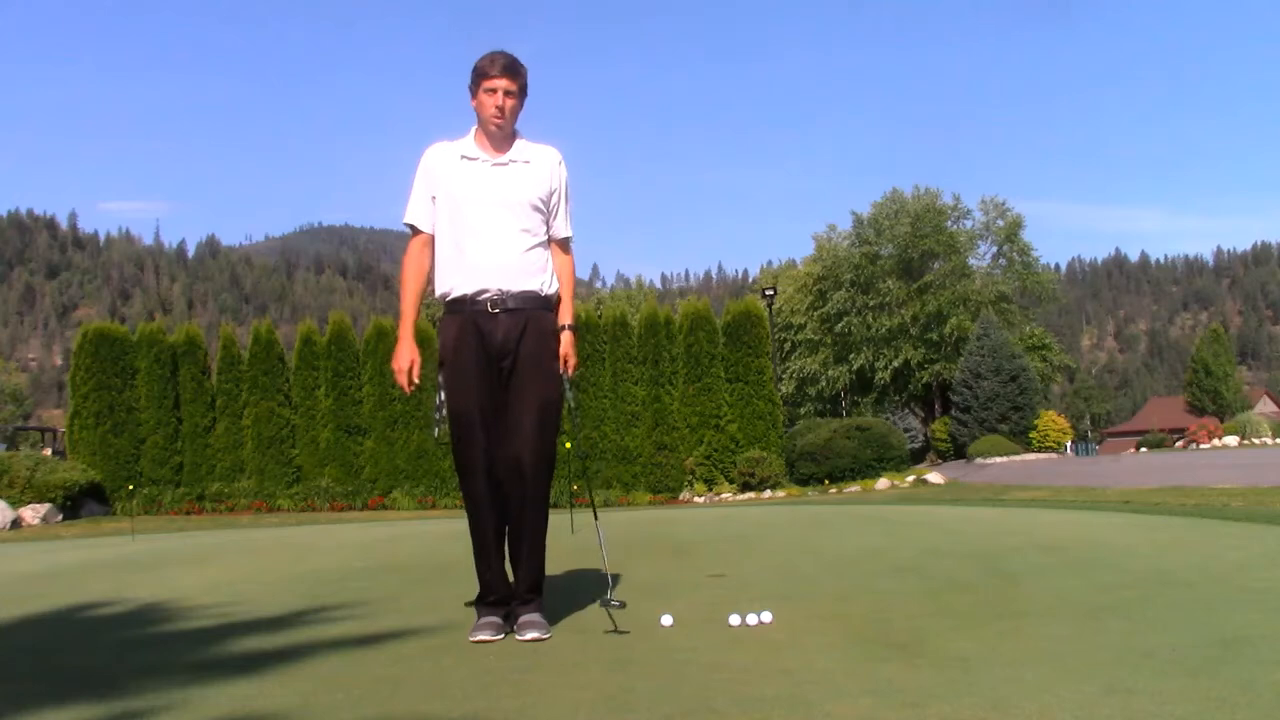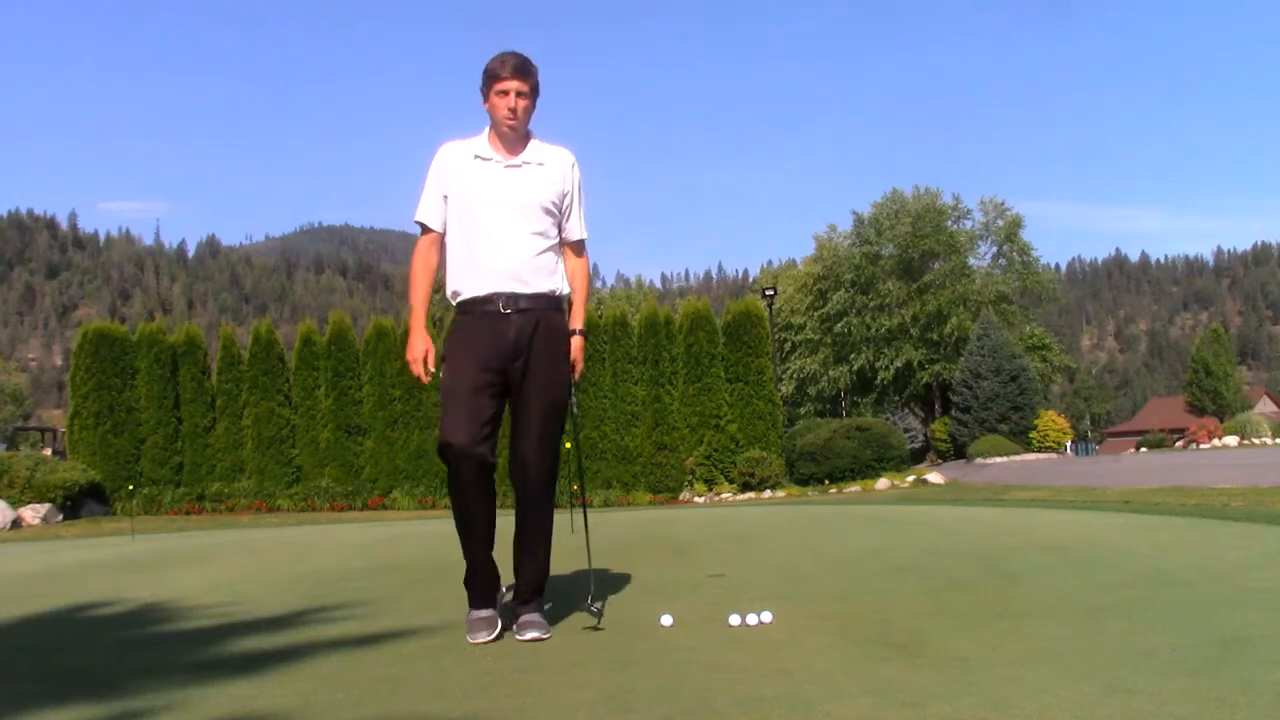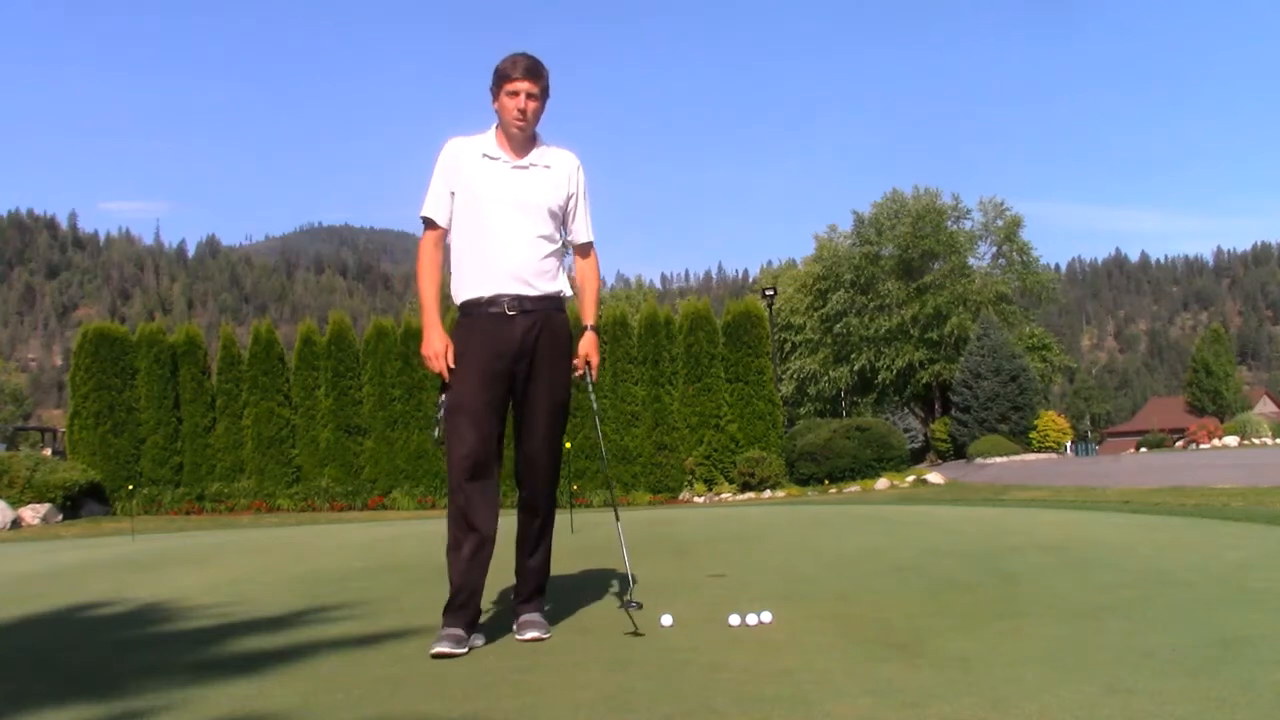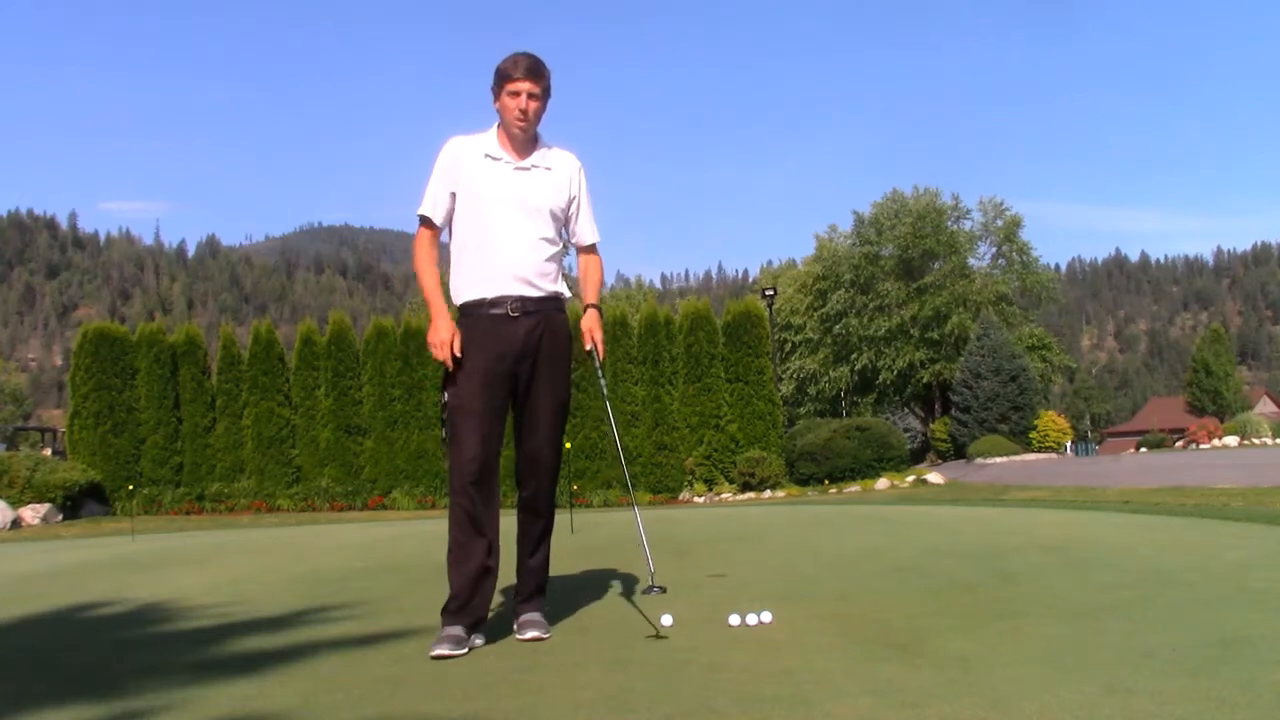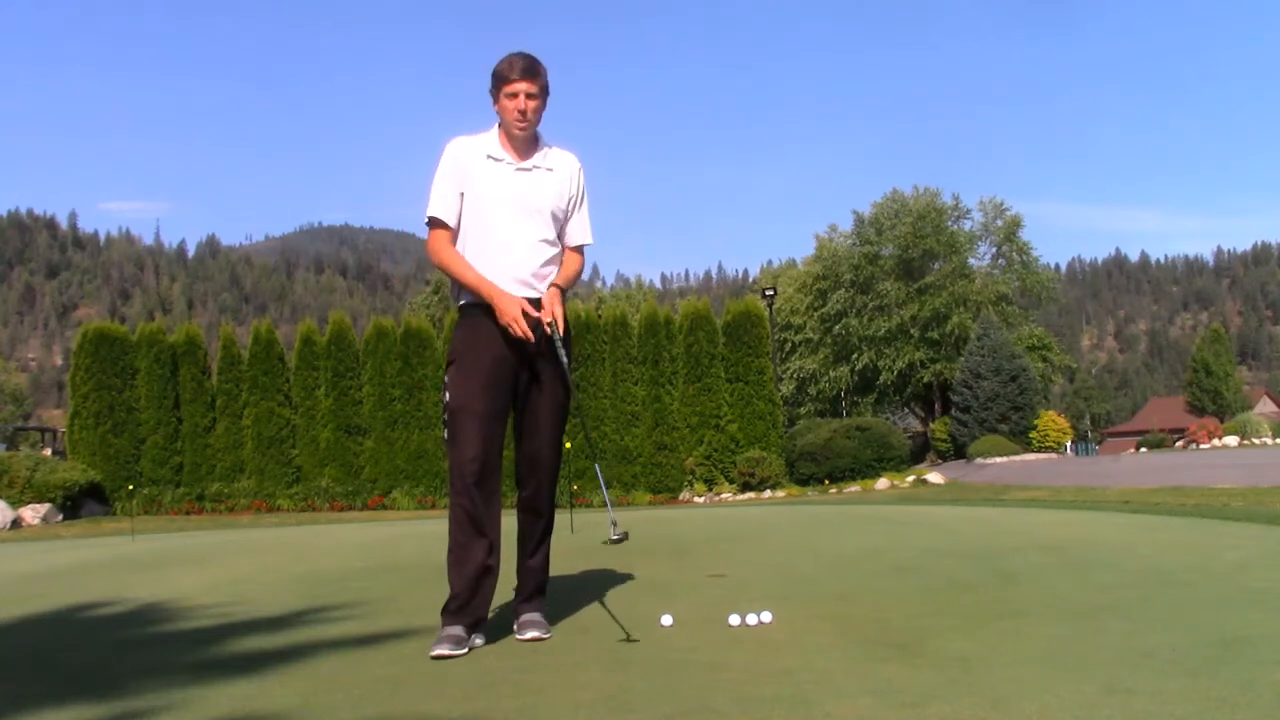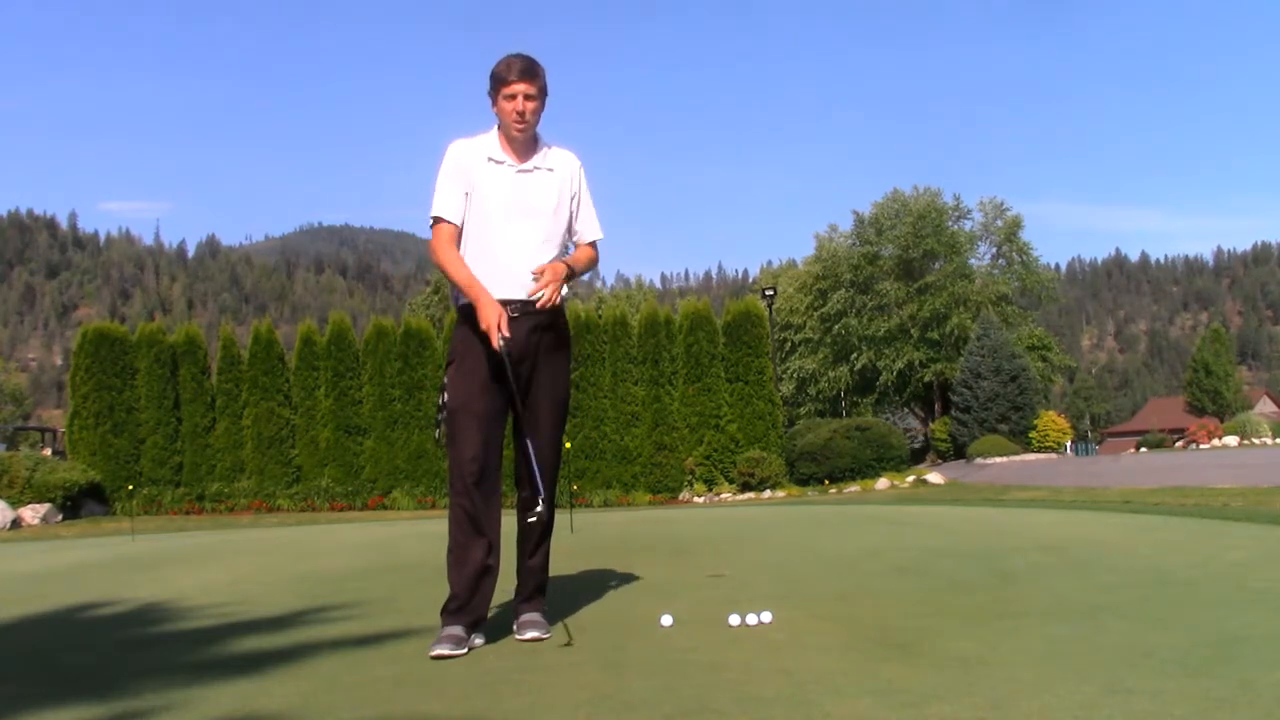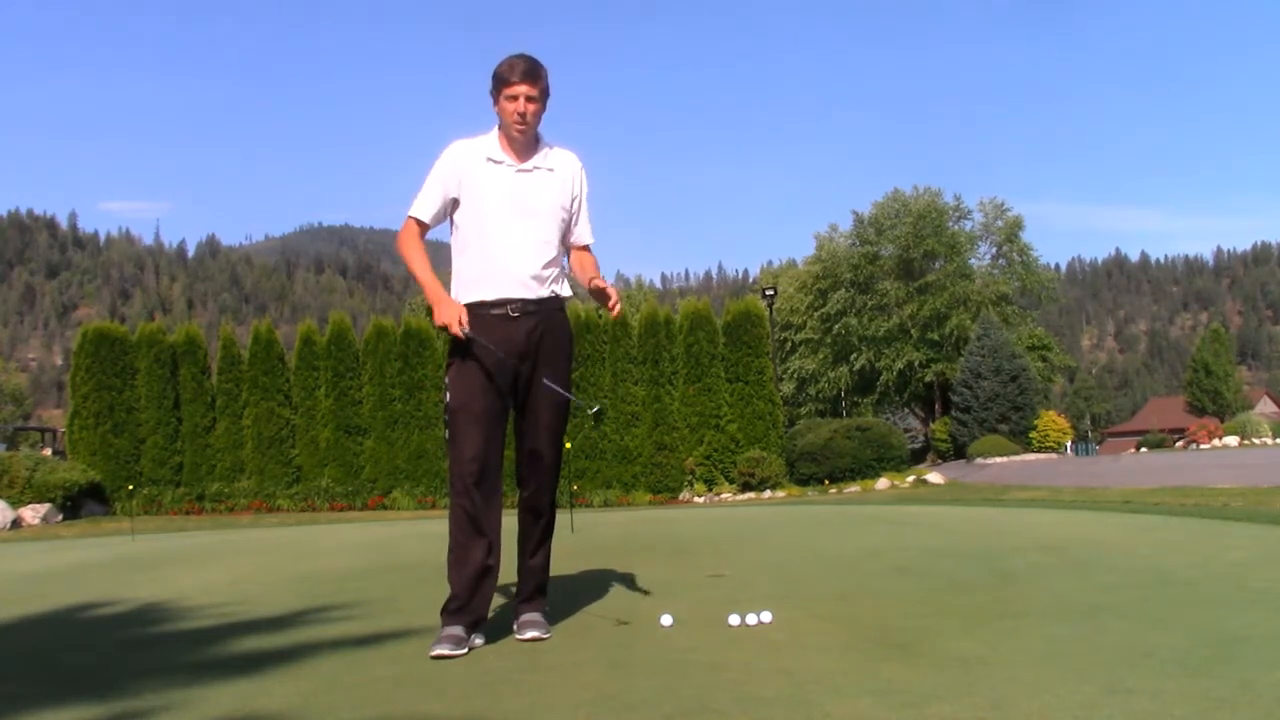
dt=0.3s
person 1, frame 1
left shoulder: (548, 162)
right shoulder: (438, 159)
left elbow: (561, 250)
right elbow: (420, 247)
left wrist: (567, 327)
right wrist: (405, 335)
left hip: (532, 321)
right hip: (466, 322)
left knee: (529, 460)
right knee: (477, 466)
left ankle: (529, 601)
right ankle: (492, 601)
person 1, frame 2
left shoulder: (561, 164)
right shoulder: (451, 159)
left elbow: (575, 252)
right elbow: (428, 245)
left wrist: (577, 330)
right wrist: (417, 328)
left hip: (542, 322)
right hip: (476, 322)
left knee: (535, 465)
right knee: (462, 446)
left ankle: (529, 601)
right ankle: (483, 591)
person 1, frame 3
left shoulder: (566, 166)
right shoulder: (458, 155)
left elbow: (584, 254)
right elbow: (432, 242)
left wrist: (589, 329)
right wrist: (432, 325)
left hip: (545, 323)
right hip: (479, 322)
left knee: (540, 465)
right knee: (469, 462)
left ankle: (530, 601)
right ankle: (462, 616)
person 1, frame 4
left shoulder: (566, 167)
right shoulder: (459, 154)
left elbow: (587, 250)
right elbow: (426, 237)
left wrist: (591, 308)
right wrist: (438, 313)
left hip: (546, 323)
right hip: (479, 323)
left knee: (540, 465)
right knee: (472, 465)
left ankle: (531, 602)
right ankle: (464, 615)
person 1, frame 5
left shoulder: (566, 166)
right shoulder: (462, 153)
right elbow: (438, 242)
left wrist: (556, 289)
right wrist: (498, 296)
left hip: (544, 326)
right hip: (483, 323)
left knee: (540, 466)
right knee: (472, 466)
left ankle: (530, 602)
right ankle: (464, 614)
person 1, frame 6
left shoulder: (567, 165)
right shoulder: (463, 155)
left elbow: (589, 246)
right elbow: (443, 241)
left wrist: (563, 266)
right wrist: (482, 299)
left hip: (546, 325)
right hip: (480, 324)
left knee: (540, 465)
right knee: (472, 465)
left ankle: (531, 602)
right ankle: (463, 615)
person 1, frame 7
left shoulder: (568, 167)
right shoulder: (461, 157)
left elbow: (579, 248)
right elbow: (410, 233)
left wrist: (597, 283)
right wrist: (437, 296)
left hip: (546, 323)
right hip: (479, 323)
left knee: (541, 467)
right knee: (472, 467)
left ankle: (531, 602)
right ankle: (463, 614)
